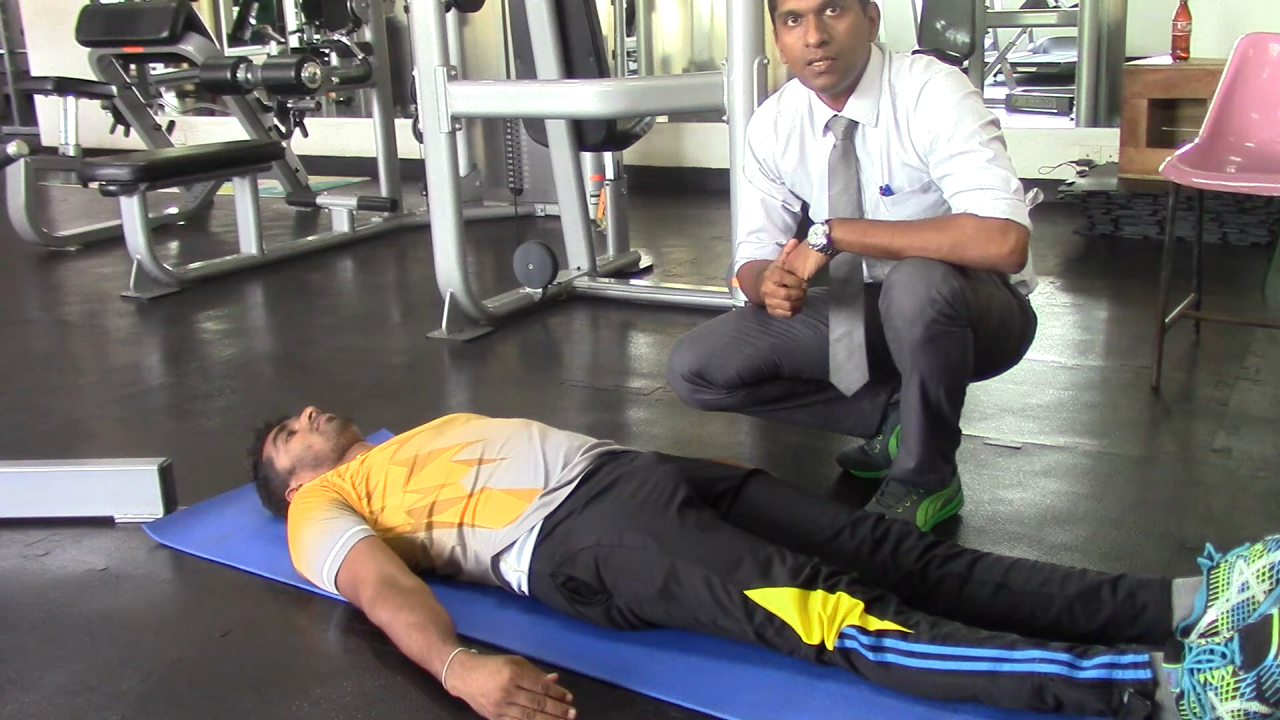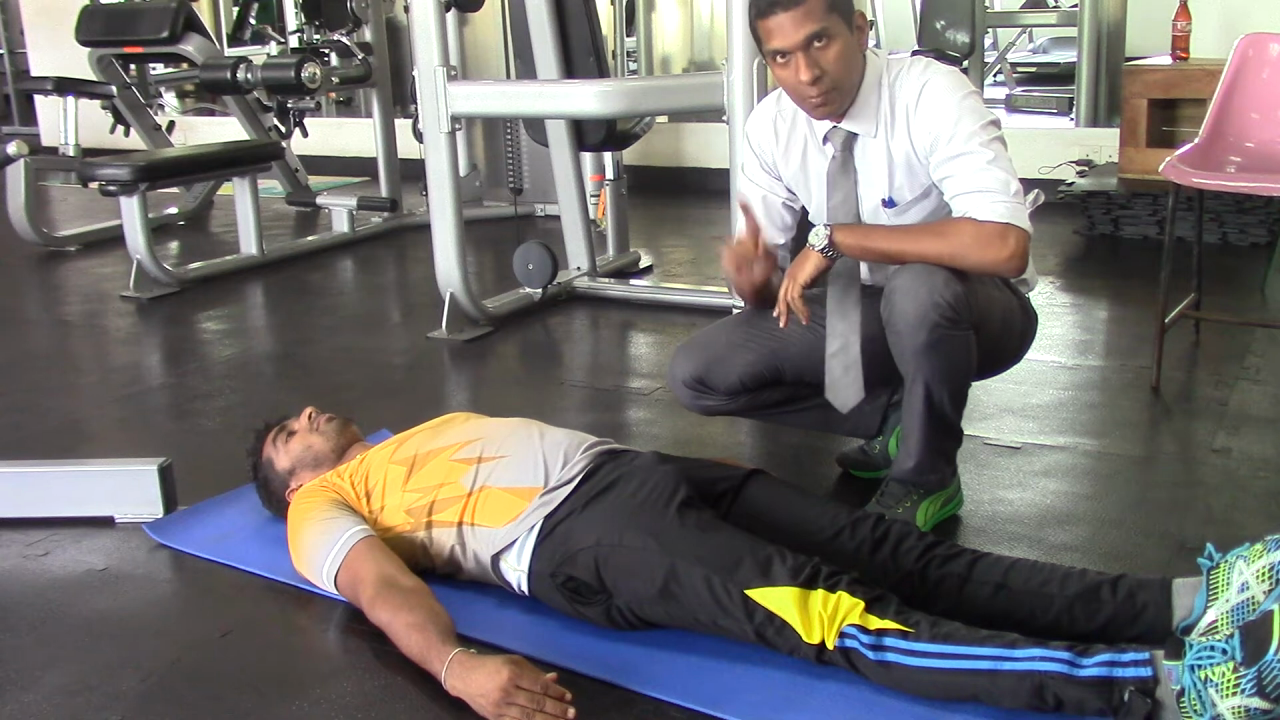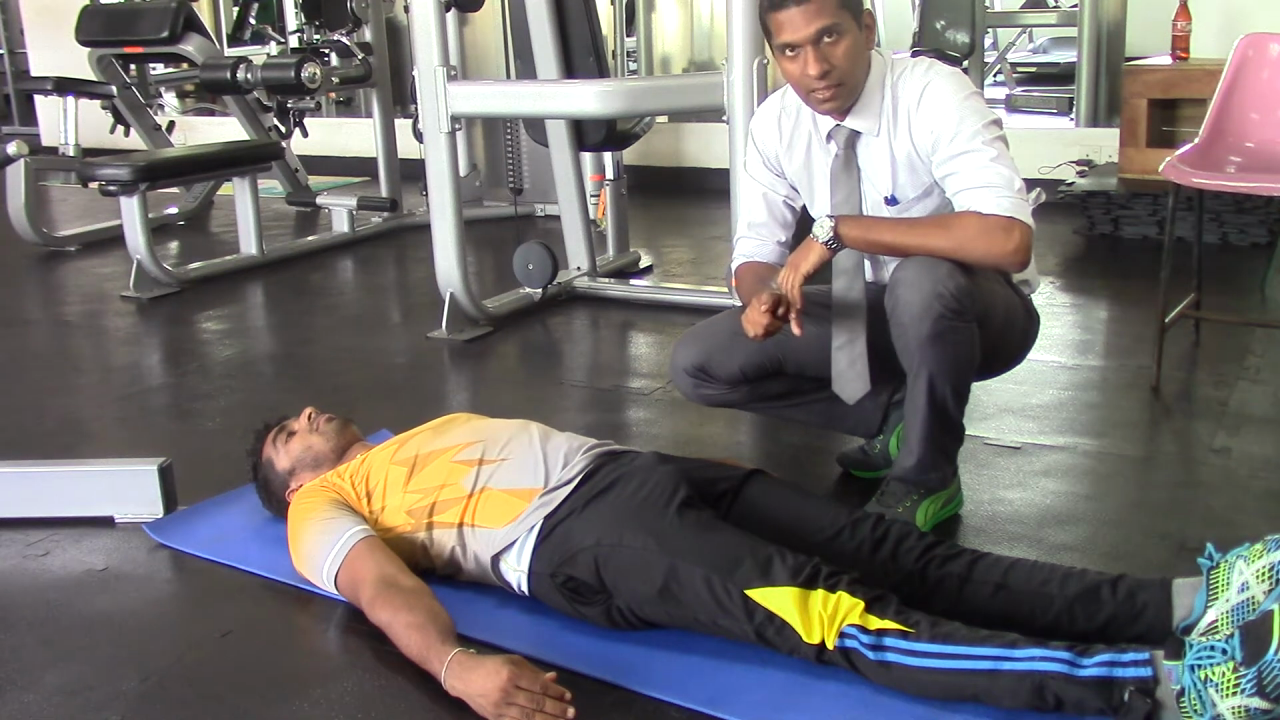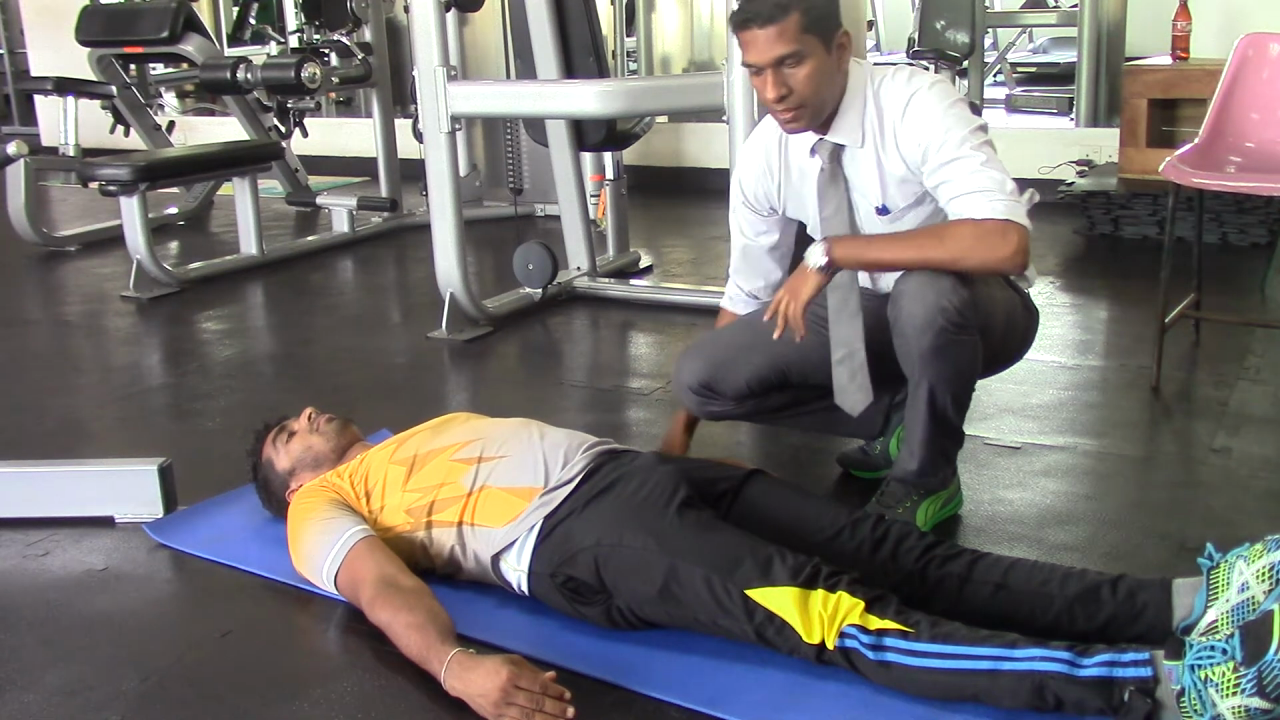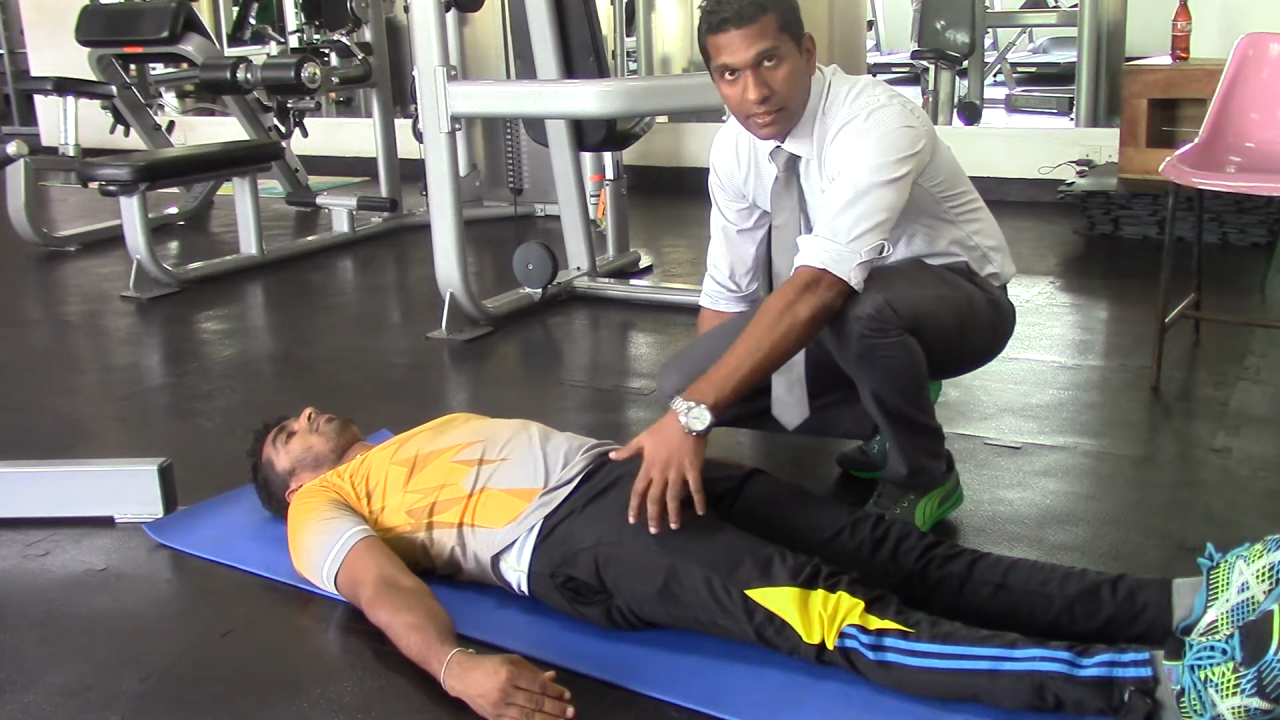
dt=1s
person 1, frame 1
left shoulder: (422, 438)
right shoulder: (323, 512)
right elbow: (383, 587)
left wrist: (714, 471)
left hip: (632, 469)
right hip: (574, 537)
left knee: (898, 554)
right knee: (836, 617)
left ankle: (1187, 604)
person 1, frame 2
left shoulder: (421, 438)
right shoulder: (323, 512)
right elbow: (383, 589)
left wrist: (715, 454)
left hip: (635, 470)
right hip: (574, 539)
left knee: (897, 555)
right knee: (832, 616)
left ankle: (1187, 604)
person 1, frame 3
left shoulder: (425, 436)
right shoulder: (323, 513)
right elbow: (383, 588)
left wrist: (721, 469)
left hip: (635, 470)
right hip: (575, 538)
left knee: (900, 555)
right knee: (835, 617)
left ankle: (1187, 602)
person 1, frame 4
left shoulder: (423, 438)
right shoulder: (325, 514)
right elbow: (383, 588)
left wrist: (686, 443)
left hip: (632, 469)
right hip: (575, 538)
left knee: (898, 554)
right knee: (835, 617)
left ankle: (1188, 605)
person 1, frame 5
left shoulder: (422, 439)
right shoulder: (323, 513)
right elbow: (382, 588)
left hip: (622, 469)
right hip: (568, 539)
left knee: (898, 555)
right knee: (832, 616)
left ankle: (1187, 606)
person 2, frame 1
left shoulder: (934, 93)
right shoulder: (772, 124)
left elbow: (1004, 241)
right elbow: (754, 256)
left wrist: (835, 233)
right wrist: (769, 283)
left hip: (974, 307)
right hip: (864, 307)
left knee: (918, 285)
right knee: (696, 367)
left ankle: (925, 477)
right ankle: (894, 417)
person 2, frame 2
left shoulder: (932, 95)
right shoulder: (769, 125)
left elbow: (1004, 245)
right elbow: (759, 275)
left wrist: (835, 238)
right wrist: (754, 272)
left hip: (969, 307)
right hip: (864, 309)
left knee: (919, 291)
right knee: (696, 374)
left ankle: (926, 479)
right ankle: (896, 417)
person 2, frame 3
left shoulder: (934, 94)
right shoulder: (774, 123)
left elbow: (1008, 240)
right elbow: (755, 252)
left wrist: (838, 228)
right wrist: (765, 295)
left hip: (972, 306)
right hip: (869, 308)
left knee: (924, 281)
right knee: (699, 363)
left ankle: (926, 476)
right ankle: (895, 416)
person 2, frame 4
left shoulder: (919, 105)
right shoulder: (761, 155)
left elbow: (1005, 245)
right elbow: (748, 295)
left wrist: (834, 252)
right wrist: (683, 426)
left hip: (971, 305)
right hip: (867, 308)
left knee: (926, 297)
right knee: (700, 375)
left ankle: (927, 477)
right ankle: (894, 419)
person 2, frame 5
left shoulder: (876, 123)
right shoulder: (733, 146)
left elbow: (819, 285)
right elbow: (726, 290)
left wrist: (692, 414)
right wrist: (686, 403)
left hip: (960, 299)
right hip: (843, 311)
left knee: (859, 307)
right knee: (683, 383)
left ankle: (923, 475)
right ankle: (894, 417)
